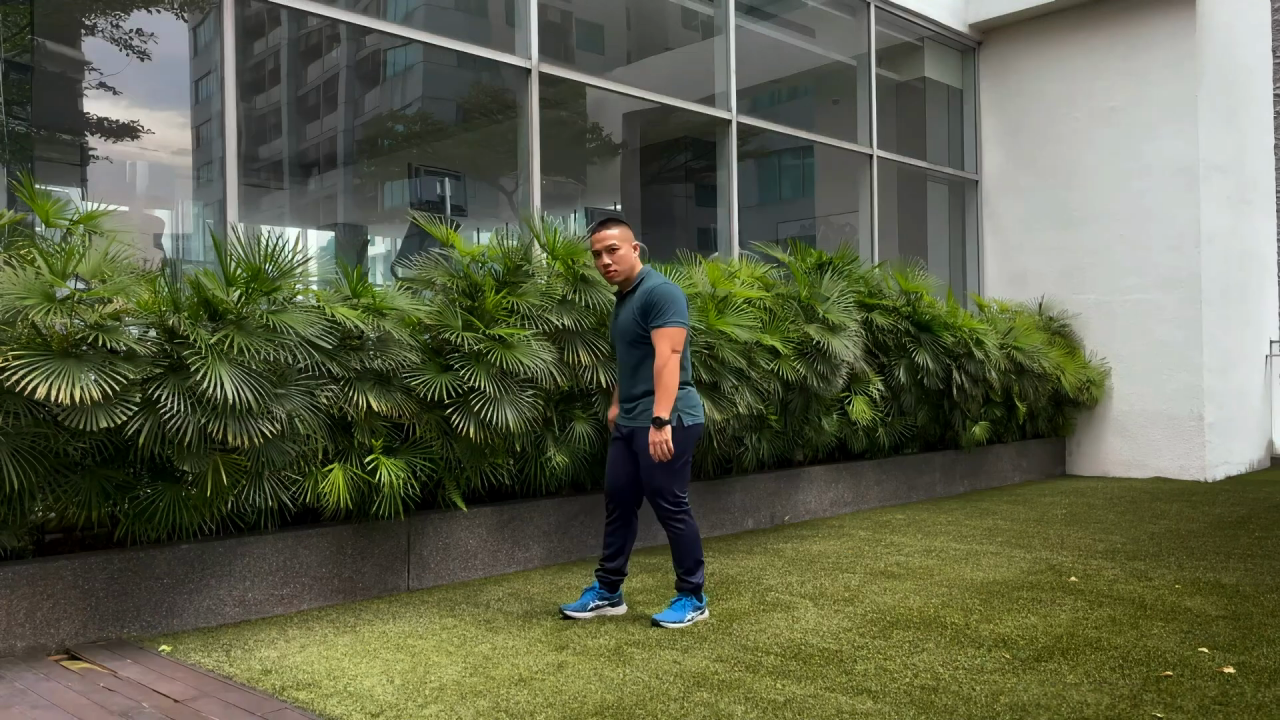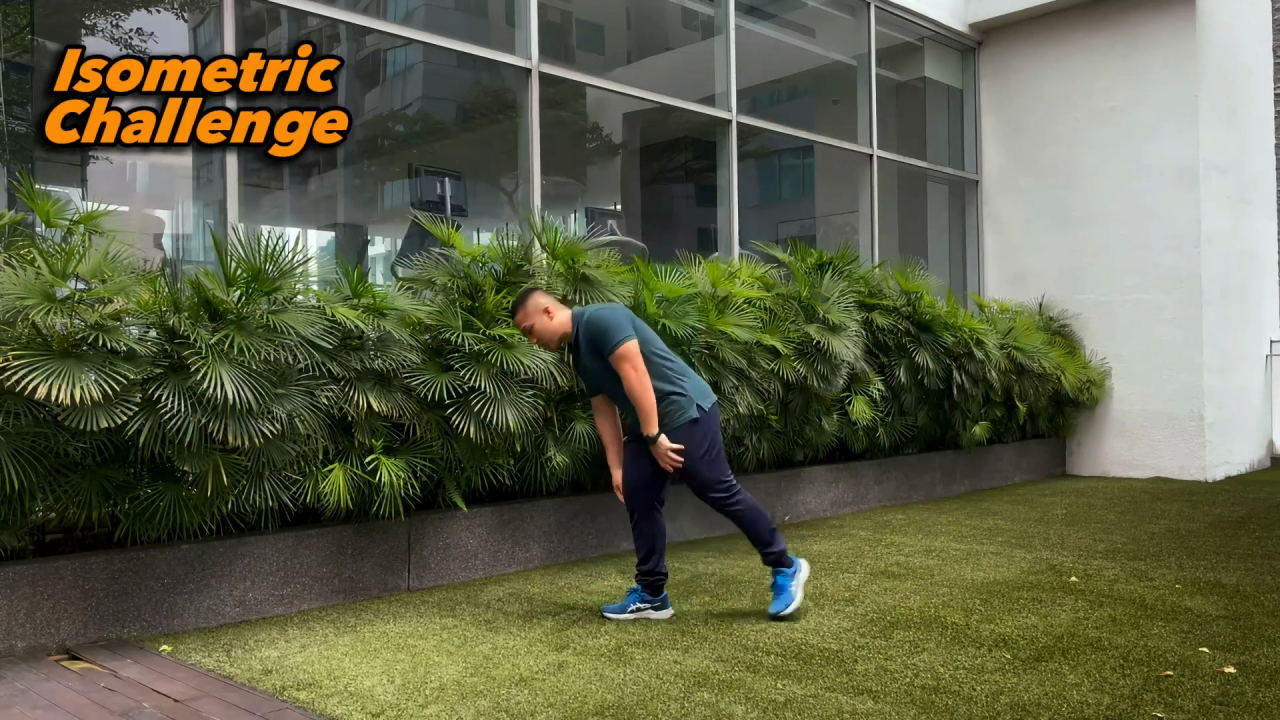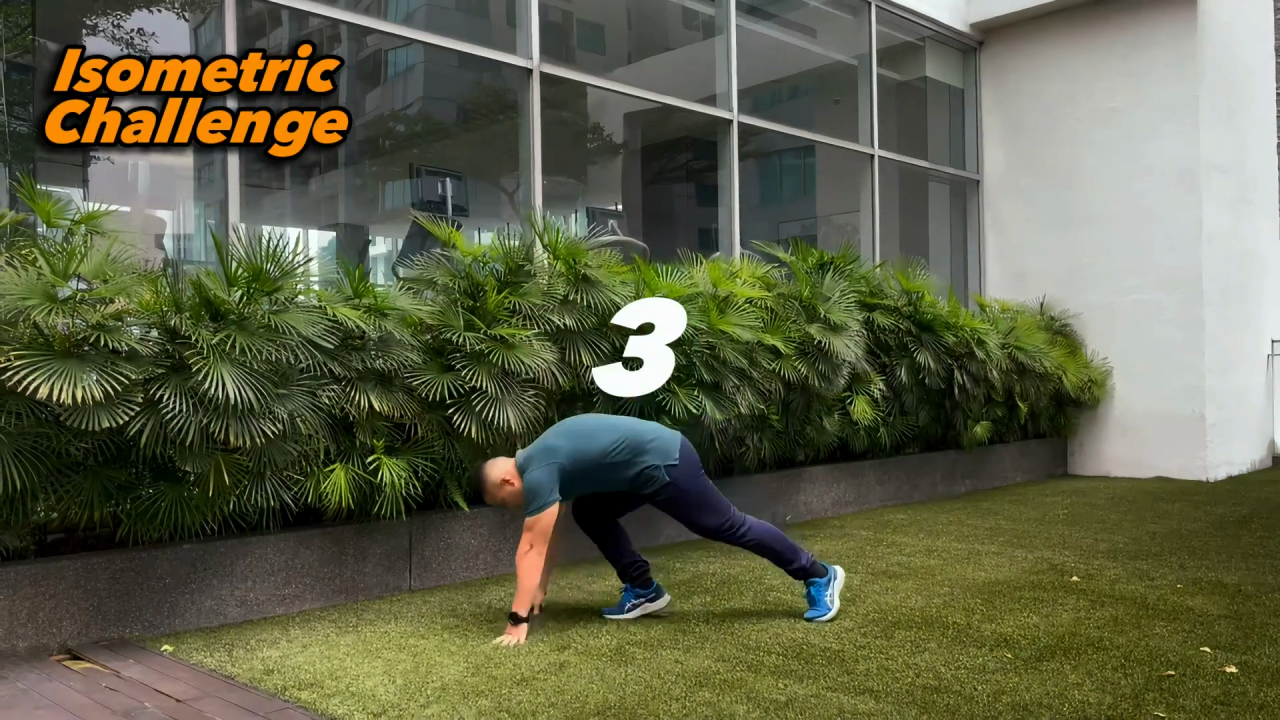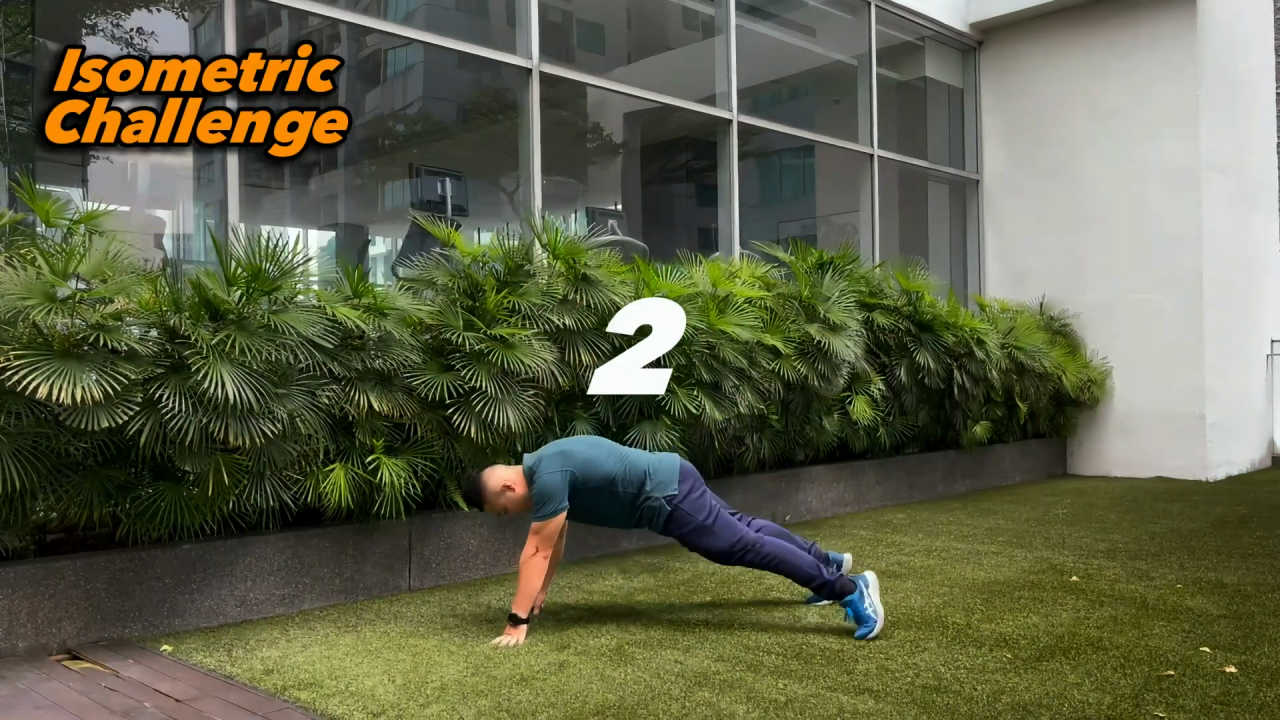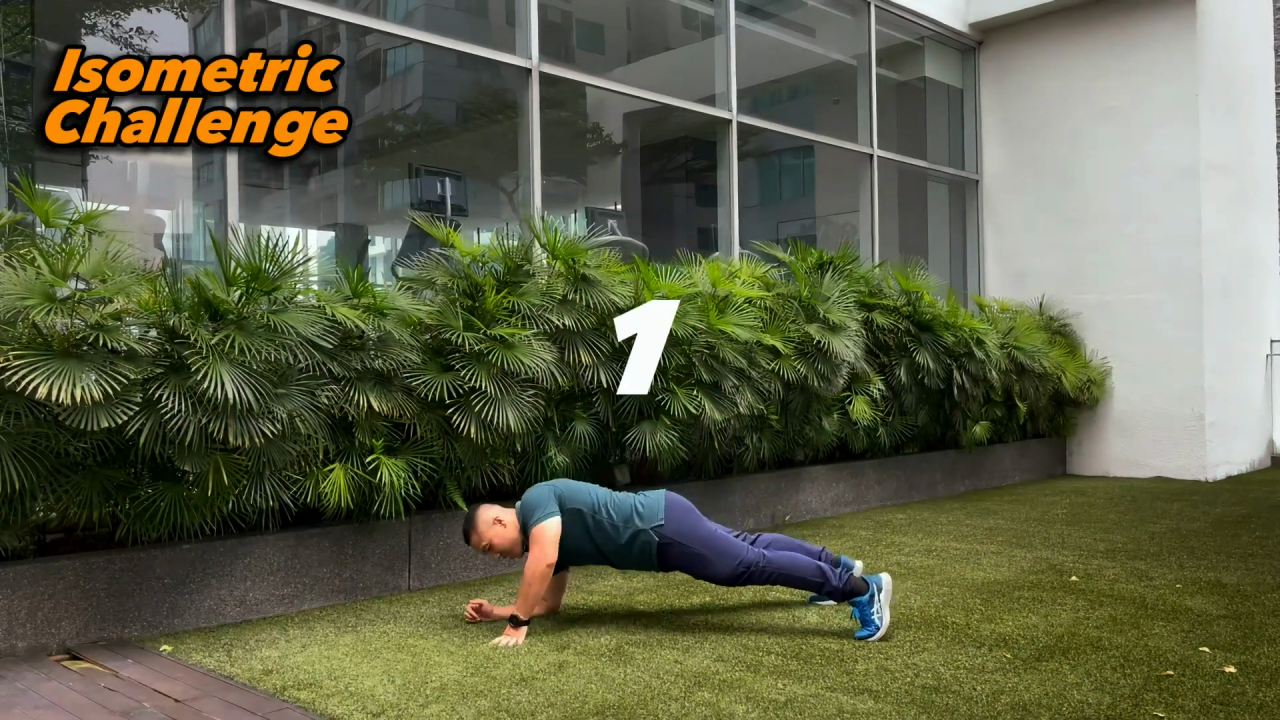
dt=1s
person 1, frame 1
left shoulder: (659, 293)
right shoulder: (624, 300)
left elbow: (668, 356)
left wrist: (660, 421)
right wrist: (618, 407)
left hip: (668, 421)
right hip: (631, 422)
left knee: (671, 508)
right knee: (618, 507)
left ankle: (692, 599)
right ankle: (608, 593)
person 1, frame 2
left shoulder: (597, 321)
right shoulder: (579, 354)
left elbow: (634, 373)
right elbow: (604, 411)
left wrist: (654, 436)
right wrist: (617, 468)
left hip: (687, 411)
left knee: (721, 492)
right knee: (640, 502)
left ankle: (786, 568)
right ankle: (651, 595)
person 1, frame 3
left shoulder: (538, 472)
right shoulder: (539, 461)
left elbow: (531, 548)
right elbow: (540, 543)
left wrist: (518, 620)
right wrist: (537, 592)
left hip: (663, 462)
right hip: (647, 458)
left knee: (727, 526)
right knee: (590, 513)
left ankle: (819, 576)
right ankle: (643, 591)
person 1, frame 4
left shoulder: (547, 479)
right shoulder: (544, 467)
left elbow: (537, 552)
right elbow: (554, 541)
left wrist: (518, 621)
right wrist: (540, 592)
left hip: (666, 493)
right hip: (667, 480)
left knee: (743, 547)
right knee: (740, 529)
left ankle: (849, 590)
right ankle: (828, 564)
person 1, frame 5
left shoulder: (537, 500)
right shoulder: (550, 534)
left elbow: (541, 561)
right elbow: (550, 601)
left wrist: (517, 622)
right wrist: (499, 611)
left hip: (661, 526)
right hip: (660, 528)
left knee: (749, 565)
right knee: (749, 546)
left ankle: (862, 590)
right ankle: (836, 565)
